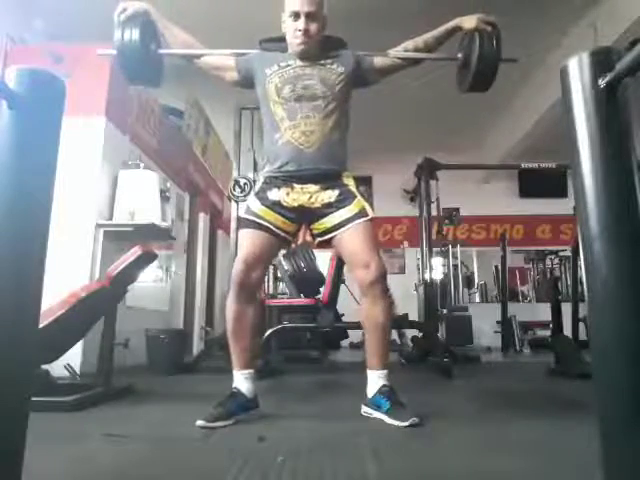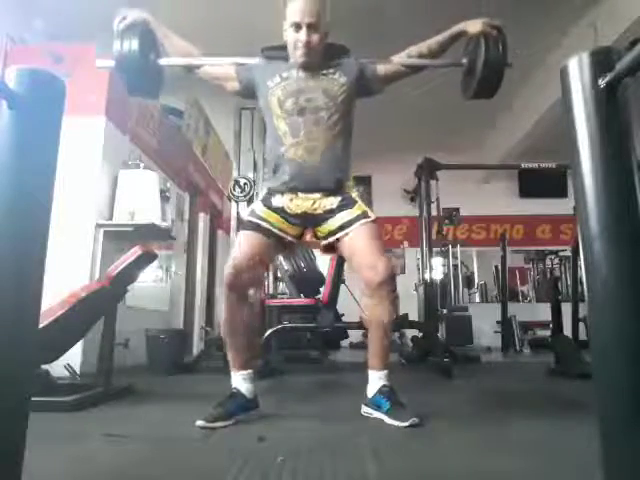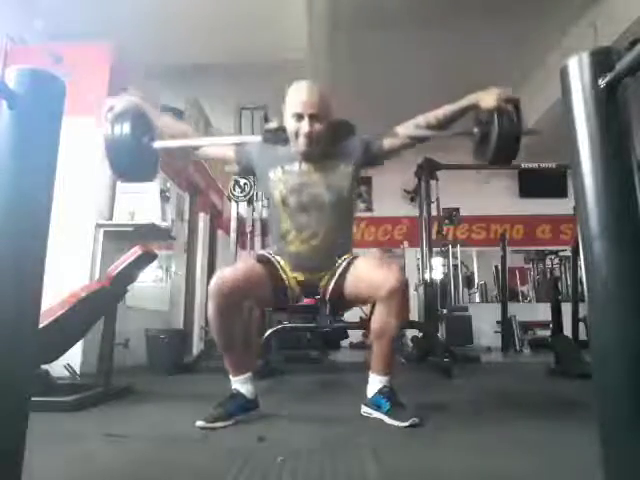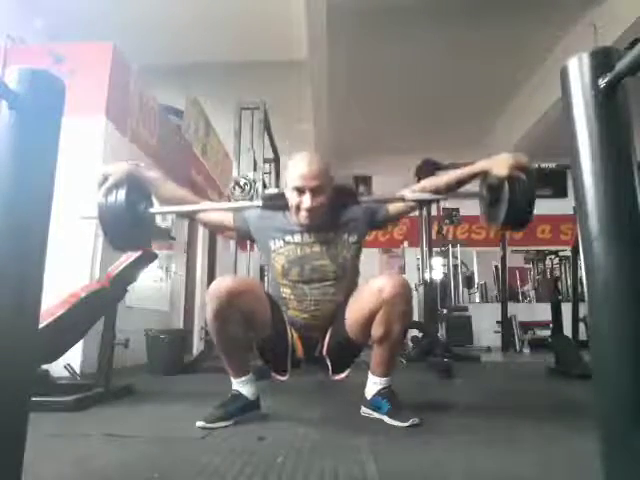
dt=0.5s
person 1, frame 1
left shoulder: (346, 63)
right shoulder: (260, 64)
left elbow: (404, 54)
right elbow: (198, 54)
left hip: (332, 185)
right hip: (277, 186)
left knee: (373, 276)
right knee: (243, 278)
left ankle: (378, 390)
right ankle: (242, 390)
person 1, frame 2
left shoulder: (349, 72)
right shoulder: (263, 74)
left elbow: (408, 60)
right elbow: (201, 65)
left hip: (336, 198)
right hip: (279, 198)
left knee: (380, 275)
right knee: (236, 278)
left ankle: (378, 392)
right ankle: (242, 390)
person 1, frame 3
left shoulder: (353, 149)
right shoulder: (263, 154)
left elbow: (414, 129)
right elbow: (196, 141)
left wrist: (474, 100)
right wrist: (141, 105)
left hip: (336, 267)
right hip: (283, 267)
left knee: (392, 283)
right knee: (223, 287)
left ankle: (378, 391)
right ankle: (242, 391)
person 1, frame 4
left shoulder: (356, 218)
right shoulder: (262, 222)
left elbow: (422, 191)
right elbow: (193, 207)
left wrist: (485, 165)
right wrist: (136, 171)
left hip: (341, 333)
right hip: (282, 335)
left knee: (394, 287)
right knee: (222, 292)
left ankle: (377, 392)
right ankle: (243, 392)
